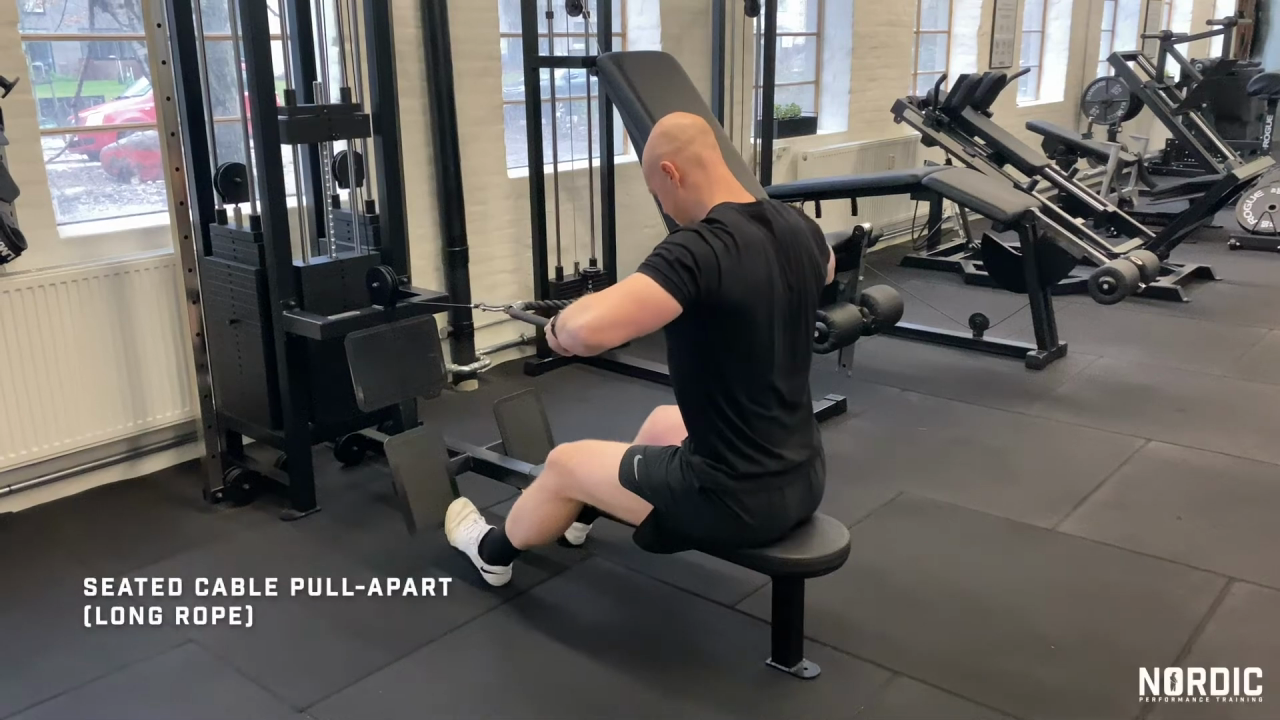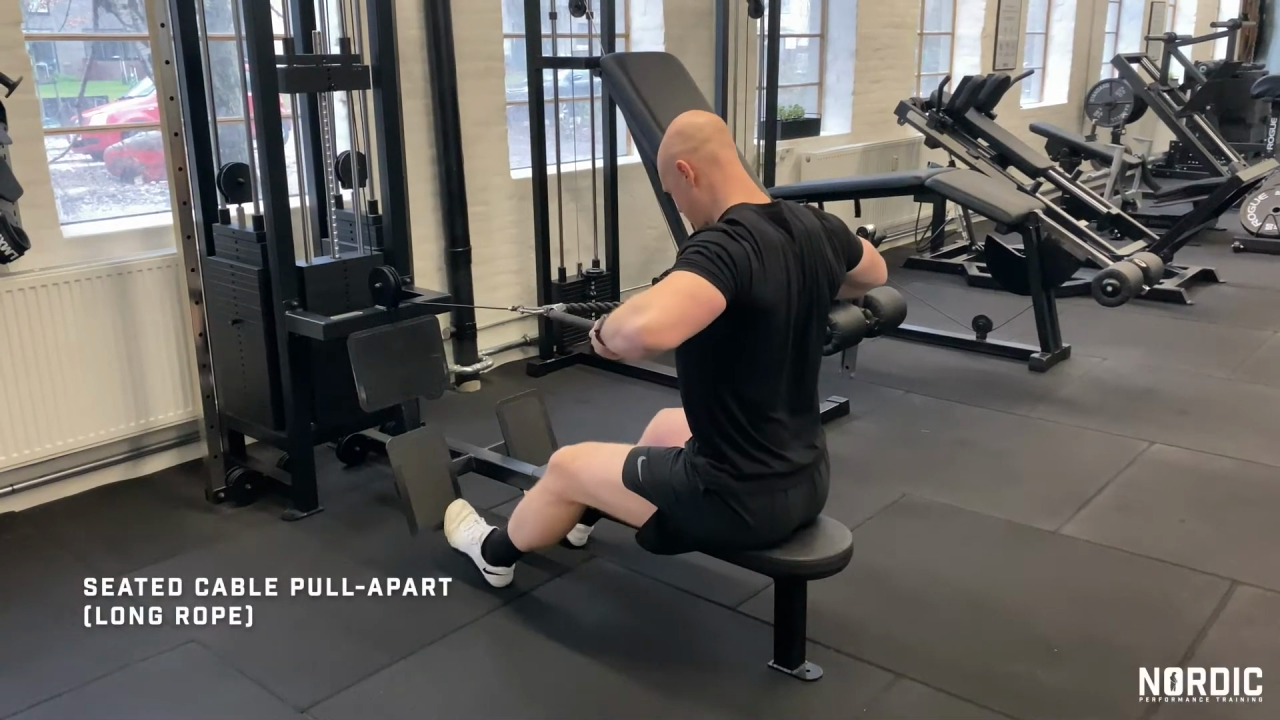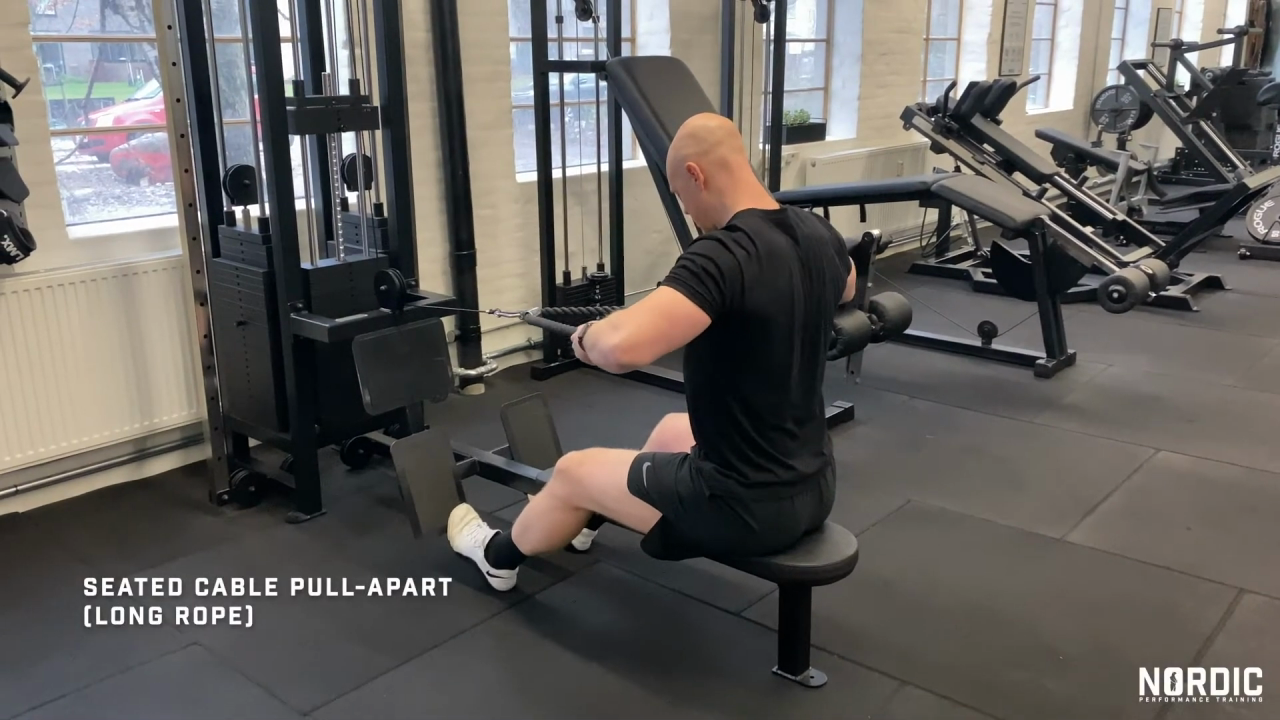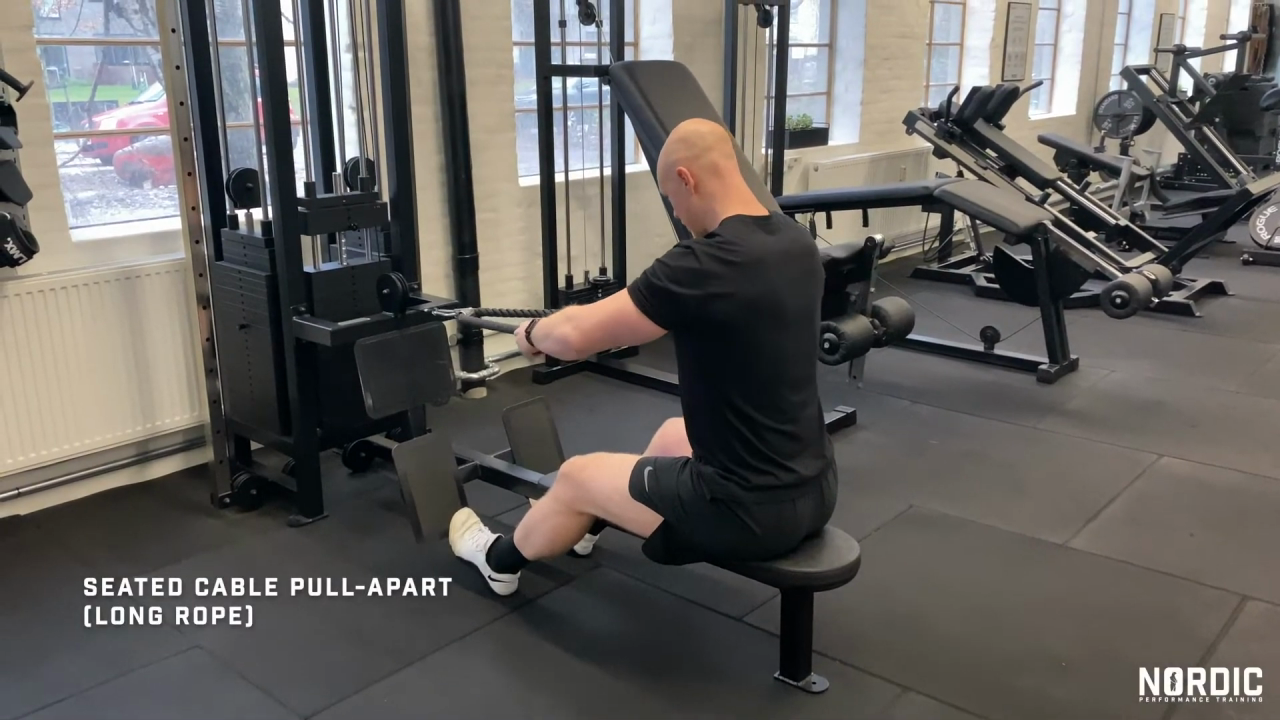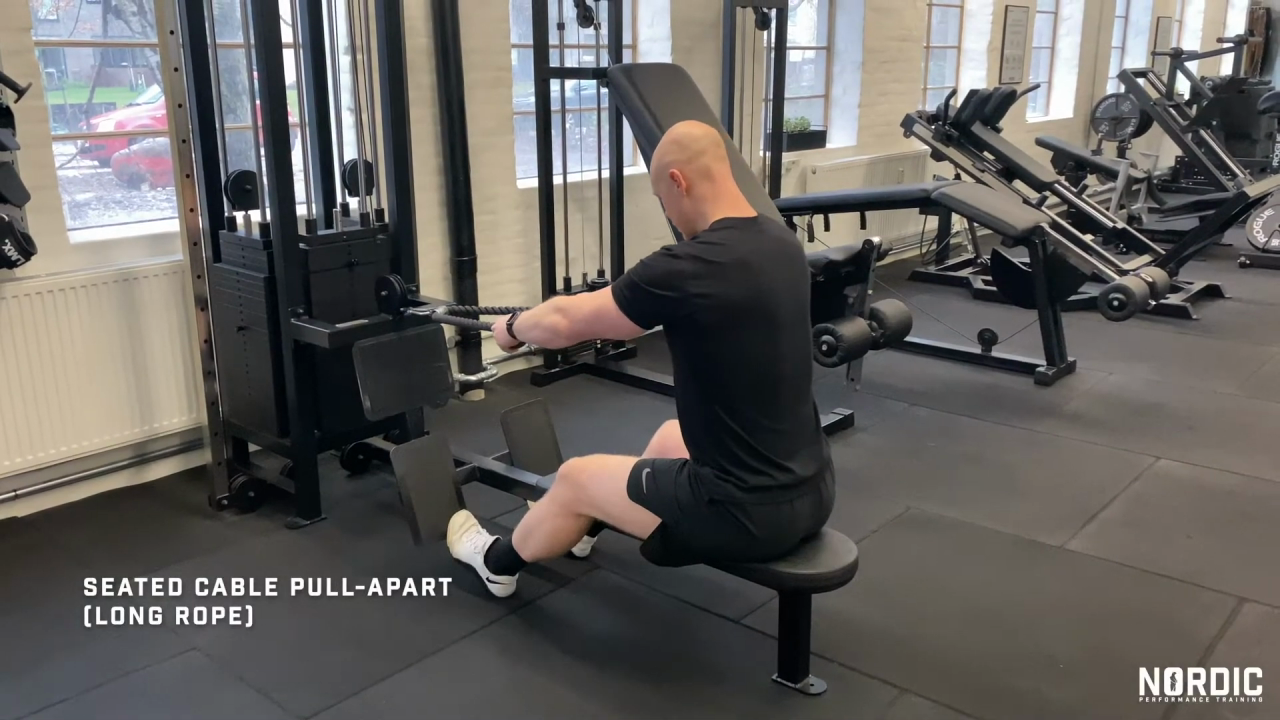
dt=1s
person 1, frame 1
left shoulder: (700, 250)
right shoulder: (798, 228)
left elbow: (588, 329)
left wrist: (559, 327)
left hip: (736, 497)
right hip: (803, 479)
left knee: (565, 463)
right knee: (663, 422)
left ankle: (493, 551)
right ankle: (579, 515)
person 1, frame 2
left shoulder: (725, 246)
right shoulder: (817, 229)
left elbow: (647, 329)
right elbow: (875, 273)
left wrist: (606, 331)
left hip: (740, 499)
right hip: (807, 480)
left knee: (567, 466)
right knee: (666, 424)
left ankle: (494, 552)
right ankle: (582, 516)
person 1, frame 3
left shoulder: (724, 256)
right shoulder: (818, 236)
left elbow: (621, 347)
left wrist: (589, 336)
left hip: (745, 506)
right hip: (813, 487)
left knee: (573, 472)
right knee: (672, 431)
left ankle: (498, 556)
right ankle: (585, 522)
person 1, frame 4
left shoulder: (702, 266)
right shoulder: (796, 242)
left elbow: (574, 337)
left wrist: (531, 333)
left hip: (750, 510)
right hip: (814, 490)
left knee: (577, 478)
right knee: (673, 436)
left ankle: (500, 561)
right ankle: (587, 525)
person 1, frame 5
left shoulder: (687, 269)
right shoulder: (781, 242)
left elbow: (565, 323)
left wrist: (513, 327)
left hip: (748, 512)
right hip: (812, 491)
left knee: (576, 479)
right knee: (671, 438)
left ankle: (498, 563)
right ankle: (584, 527)
